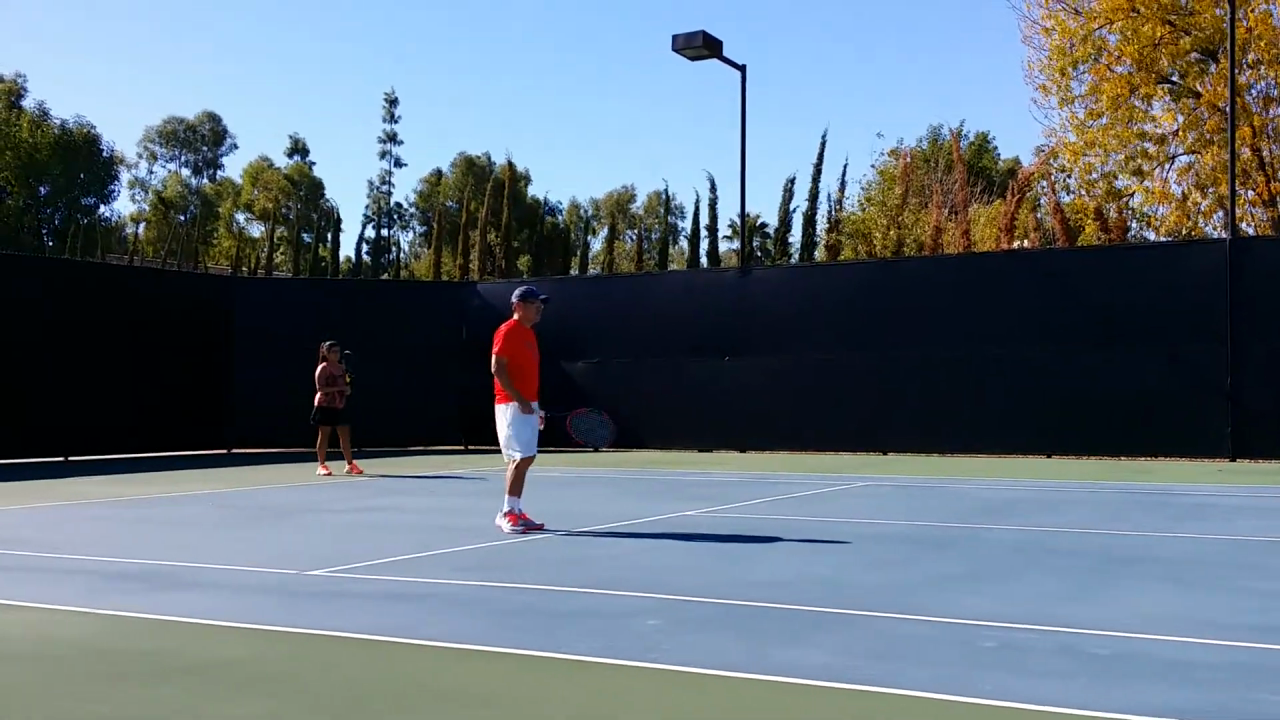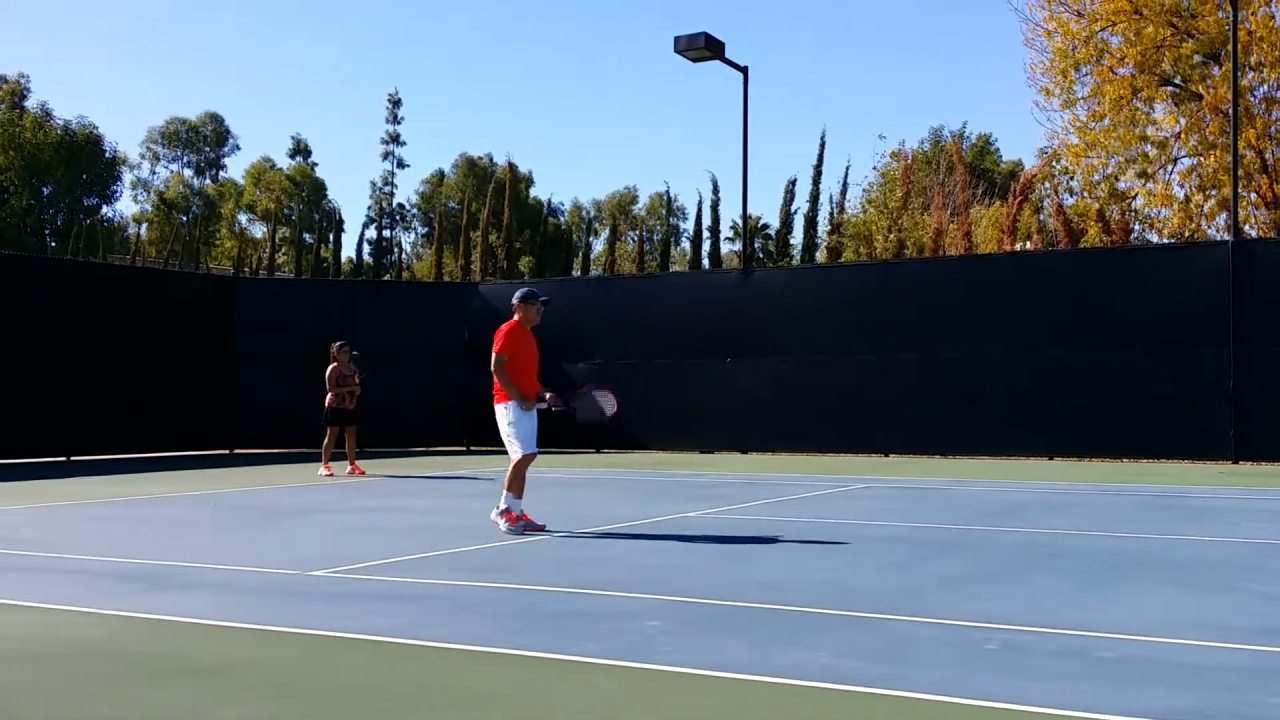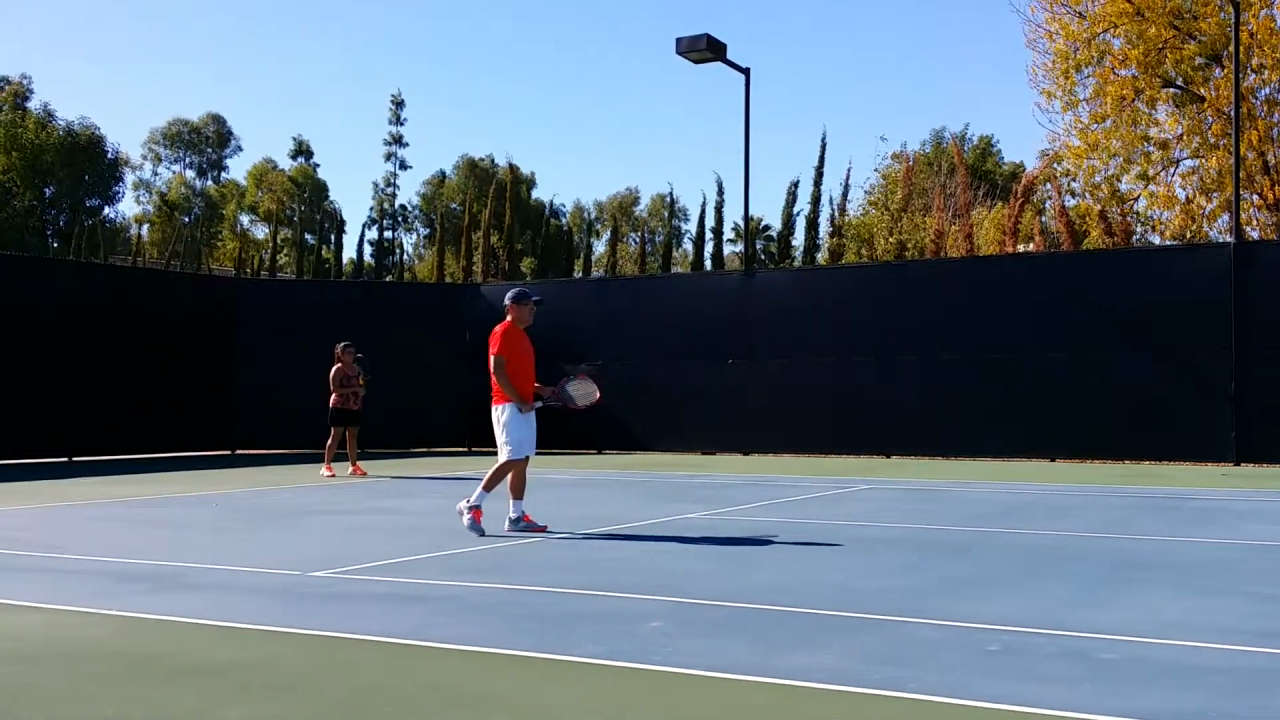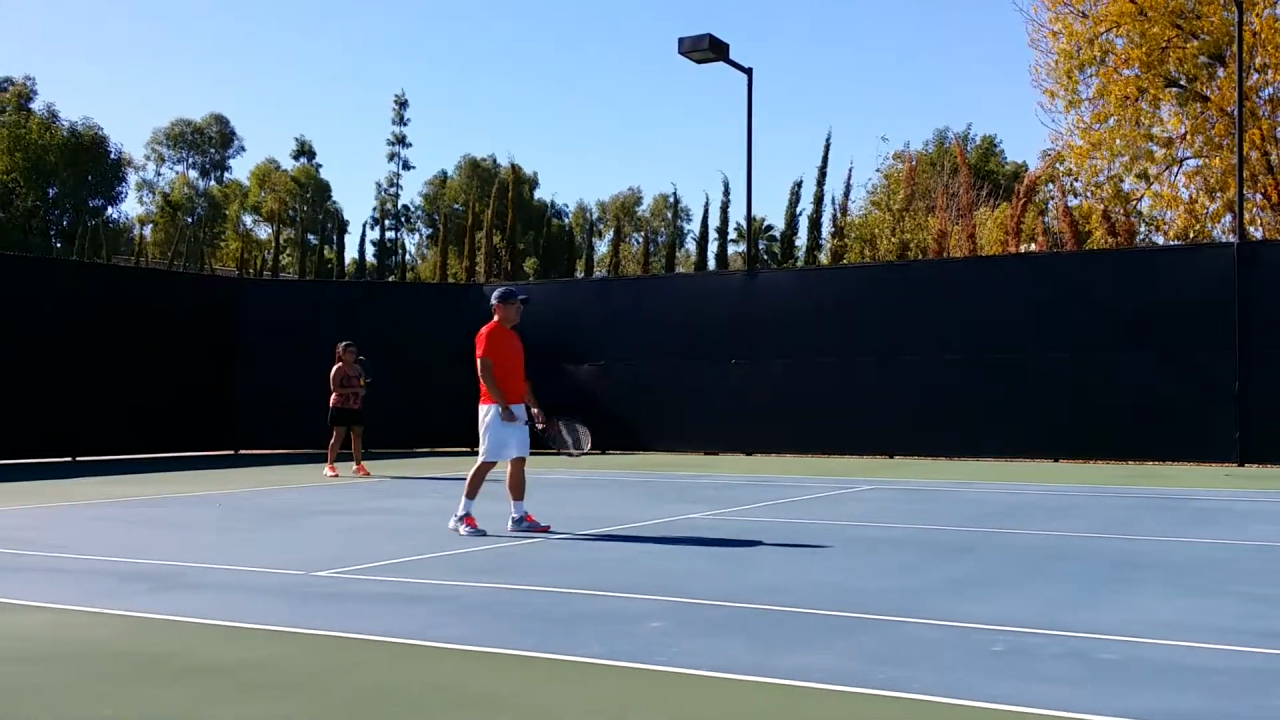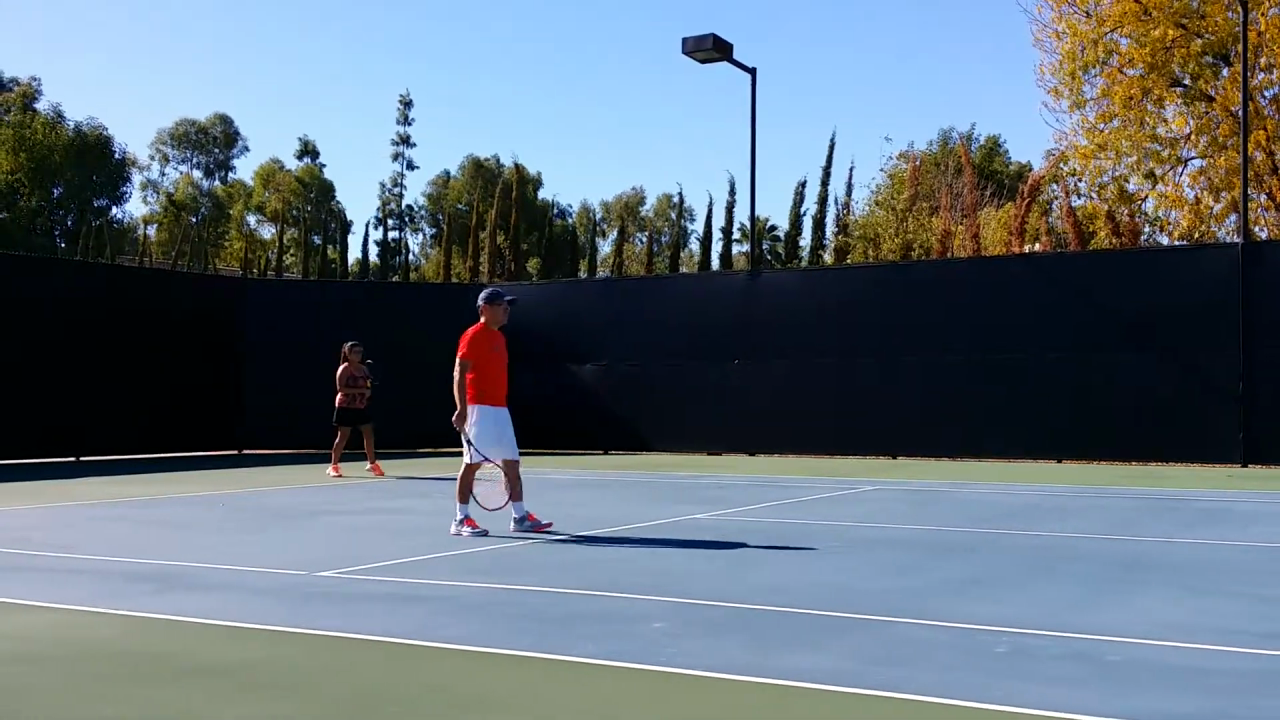
dt=0.3s
person 1, frame 1
left shoulder: (529, 334)
right shoulder: (507, 331)
right elbow: (497, 369)
left wrist: (535, 405)
right wrist: (519, 400)
left hip: (528, 406)
right hip: (512, 405)
left knee: (523, 460)
right knee: (522, 458)
left ankle: (516, 512)
right ankle: (506, 513)
person 1, frame 2
left shoulder: (528, 335)
right shoulder: (508, 331)
right elbow: (497, 367)
left wrist: (543, 393)
right wrist: (520, 399)
left hip: (526, 405)
right hip: (510, 404)
left knee: (523, 458)
right knee: (526, 454)
left ankle: (515, 514)
right ankle: (502, 509)
person 1, frame 3
left shoulder: (522, 335)
right shoulder: (503, 332)
right elbow: (497, 370)
left wrist: (539, 389)
right wrist: (519, 400)
left hip: (523, 407)
right hip: (509, 406)
left knee: (522, 461)
right knee: (512, 460)
left ankle: (516, 516)
right ankle: (472, 505)
person 1, frame 4
left shoulder: (514, 336)
right shoulder: (489, 333)
right elbow: (484, 372)
left wrist: (533, 405)
right wrist: (503, 406)
left hip: (518, 408)
right hip: (497, 409)
left knee: (518, 461)
right knee: (487, 461)
left ankle: (518, 517)
right ankle: (461, 517)
person 1, frame 5
left shoulder: (499, 338)
right shoulder: (473, 335)
right elbow: (460, 373)
right wrist: (461, 409)
left hip: (500, 409)
right hip: (480, 409)
left knee: (511, 463)
right knee: (472, 463)
left ankle: (520, 517)
right ankle: (461, 520)
